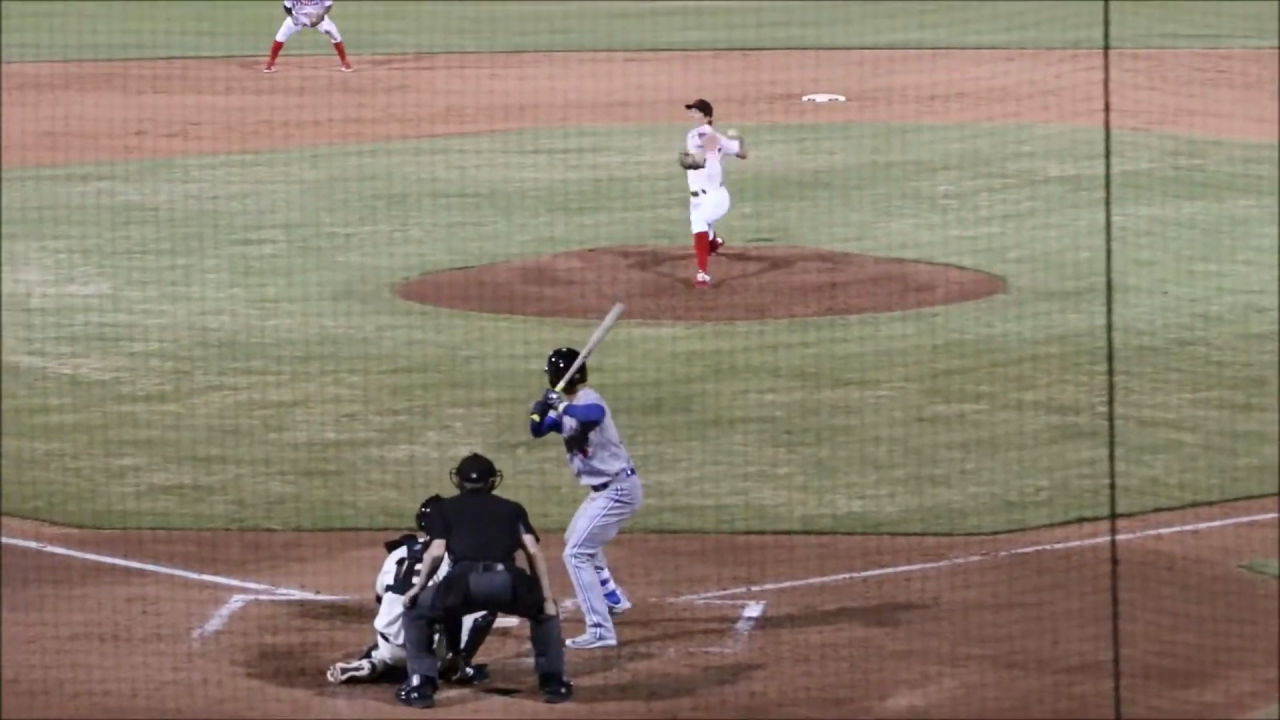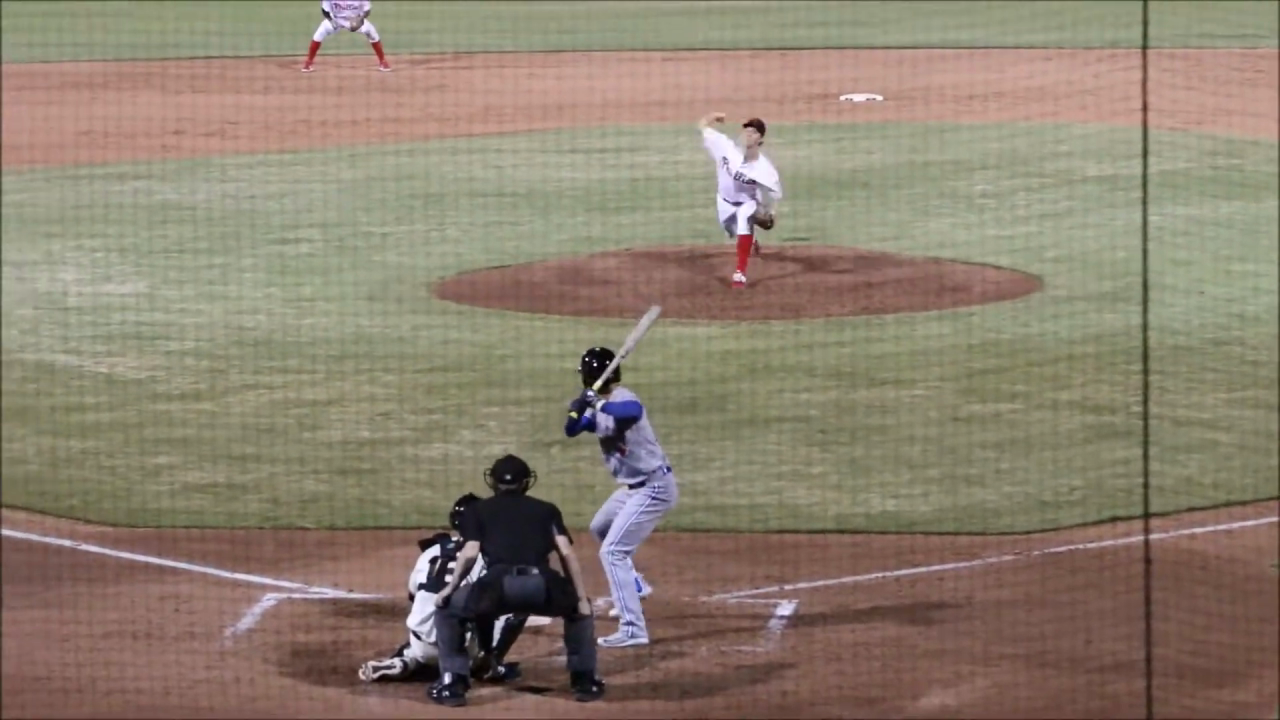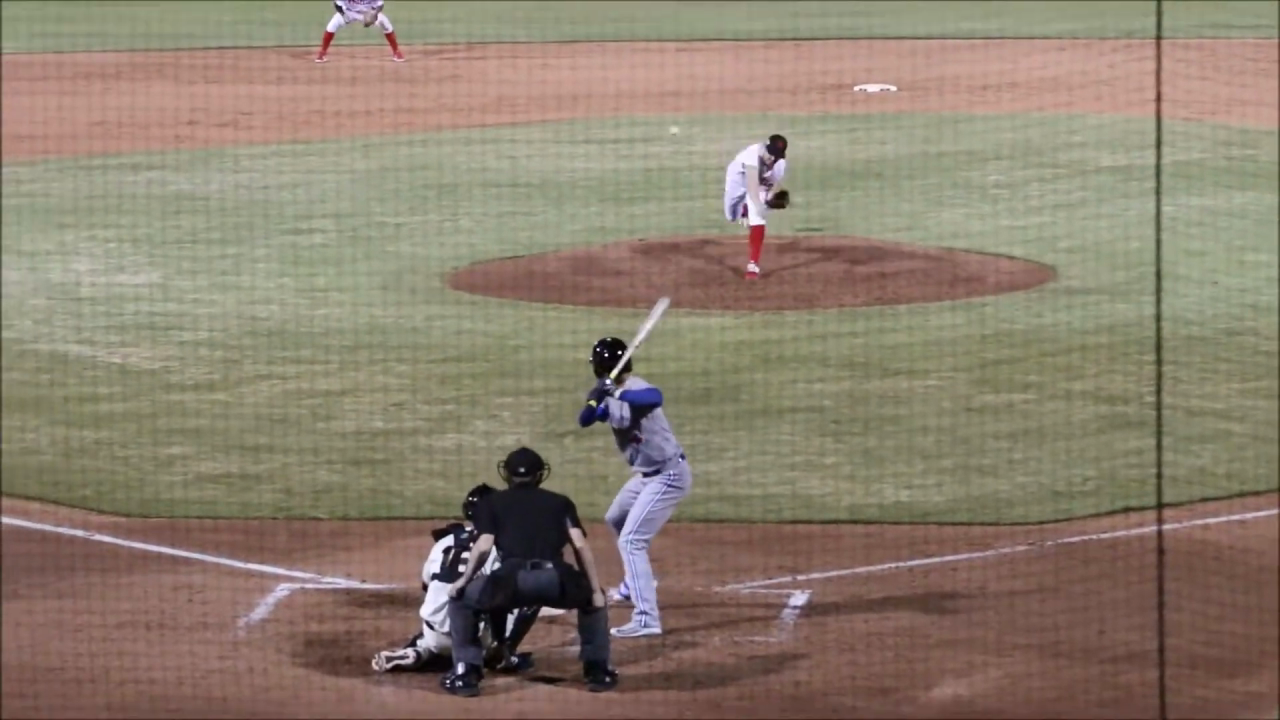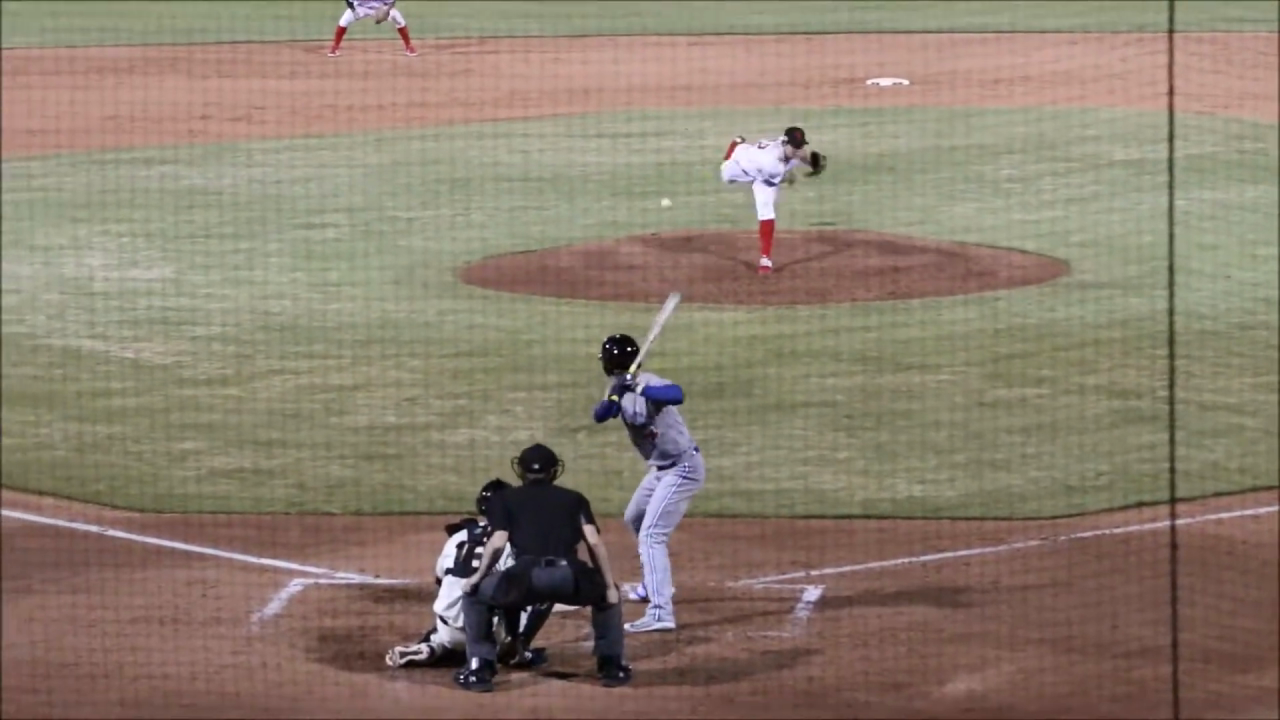
dt=0.1s
person 1, frame 1
left shoulder: (588, 399)
right shoulder: (565, 403)
left elbow: (595, 415)
right elbow: (538, 431)
left wrist: (561, 405)
right wrist: (540, 411)
left hip: (618, 489)
right hip: (604, 488)
left knee: (576, 553)
right knee: (584, 543)
left ankle: (600, 630)
right ankle: (612, 597)
person 1, frame 2
left shoulder: (622, 399)
right shoulder: (601, 402)
left elbow: (633, 412)
right elbow: (572, 430)
left wrist: (598, 403)
right wrist: (577, 409)
left hip: (654, 486)
right hip: (637, 486)
left knee: (612, 551)
right knee: (600, 528)
left ankle: (633, 629)
right ankle: (632, 587)
person 1, frame 3
left shoulder: (635, 388)
right shoulder: (609, 390)
left elbow: (656, 399)
right elbow: (585, 420)
left wrist: (618, 392)
right wrist: (594, 399)
left hip: (668, 474)
right hip: (646, 474)
left knee: (632, 540)
right knee: (615, 520)
left ankle: (646, 619)
right ankle: (638, 581)
person 1, frame 4
left shoulder: (650, 383)
right shoulder: (623, 385)
left elbow: (677, 395)
right elbow: (600, 416)
left wrist: (637, 387)
right wrist: (614, 395)
left hip: (682, 467)
right hip: (662, 468)
left knee: (651, 535)
right knee: (634, 519)
left ankle: (660, 613)
right ankle: (656, 581)
person 2, frame 1
left shoulder: (445, 508)
right shoulder: (512, 508)
left elbow: (436, 552)
right elbow: (533, 552)
left wrist: (418, 587)
right wrist: (547, 599)
left hip: (465, 582)
right hip: (507, 583)
left knee: (415, 610)
right knee: (545, 610)
left ankle: (420, 685)
right ankle: (553, 681)
person 2, frame 2
left shoulder: (479, 510)
right shoulder: (546, 509)
left elbow: (470, 554)
right elbow: (566, 553)
left wrist: (451, 588)
right wrist: (582, 599)
left hip: (499, 585)
right hip: (541, 586)
left knee: (448, 609)
right knee: (578, 609)
left ankle: (452, 683)
right ankle: (585, 680)
person 2, frame 3
left shoulder: (492, 502)
right shoulder: (560, 501)
left elbow: (483, 546)
right elbow: (580, 546)
left wrist: (464, 580)
right wrist: (596, 590)
left hip: (513, 579)
right hip: (556, 580)
left knee: (460, 600)
right knee: (592, 598)
left ankle: (466, 673)
right ankle: (599, 670)
person 2, frame 4
left shoulder: (507, 499)
right shoulder: (574, 498)
left elbow: (497, 543)
right elbow: (594, 543)
left wrist: (478, 576)
right wrist: (610, 587)
left hip: (527, 577)
right hip: (570, 577)
left knee: (475, 595)
right knee: (606, 594)
left ankle: (479, 669)
right ankle: (613, 666)
person 3, frame 1
left shoulder: (397, 553)
right shoulder: (447, 556)
left elbow: (380, 598)
right wrist: (456, 655)
left hip: (390, 649)
left ankle: (370, 664)
right ankle: (457, 665)
person 3, frame 2
left shoulder: (430, 551)
left elbow: (413, 596)
right wrist: (488, 655)
left hip: (422, 647)
left ankle: (401, 663)
right ankle: (488, 665)
person 3, frame 3
left shoulder: (443, 541)
left elbow: (426, 585)
right wrist: (503, 646)
left hip: (435, 635)
left ankle: (414, 652)
right ankle: (503, 655)
person 3, frame 4
left shoulder: (457, 536)
left elbow: (440, 579)
right wrist: (516, 642)
left hip: (448, 630)
left ankle: (430, 648)
right ankle: (516, 651)
person 4, frame 1
left shoulder: (704, 133)
right shoulder: (693, 134)
left hip: (715, 198)
right hip: (698, 198)
left knee: (698, 225)
right knee: (701, 231)
left ankle: (703, 272)
right ankle: (715, 243)
person 4, frame 2
left shoulder: (766, 170)
right shoulder: (728, 147)
left elbow: (775, 194)
right elbow: (703, 125)
left wrist: (770, 213)
right wrist: (716, 116)
left hip: (748, 202)
right hip: (726, 201)
left knee: (743, 225)
right knee: (734, 233)
left ankle: (740, 273)
right ankle: (749, 242)
person 4, frame 3
left shoulder: (781, 164)
right shoulder: (754, 152)
left elbow: (775, 185)
right elbow: (752, 178)
left wrist: (771, 196)
right wrist: (757, 204)
left hip: (760, 184)
right hip: (737, 180)
left knee: (757, 218)
right knee: (731, 216)
left ankle: (753, 264)
right ankle: (745, 207)
person 4, frame 4
left shoulder: (797, 151)
right shoulder: (772, 158)
right hip: (742, 165)
left knee: (766, 211)
right knee: (726, 174)
left ankle: (765, 258)
right ankle: (738, 145)
